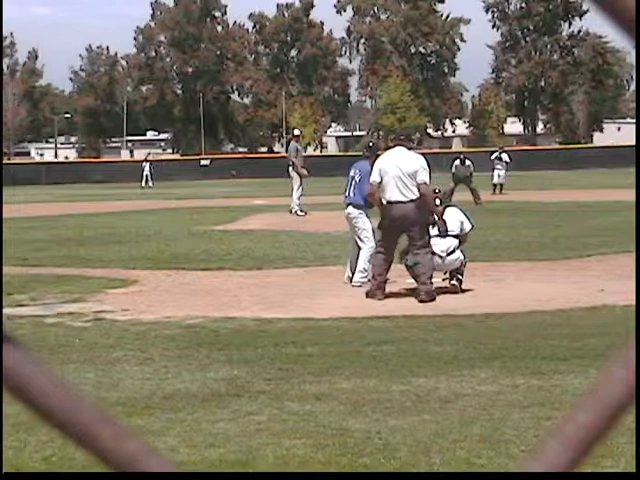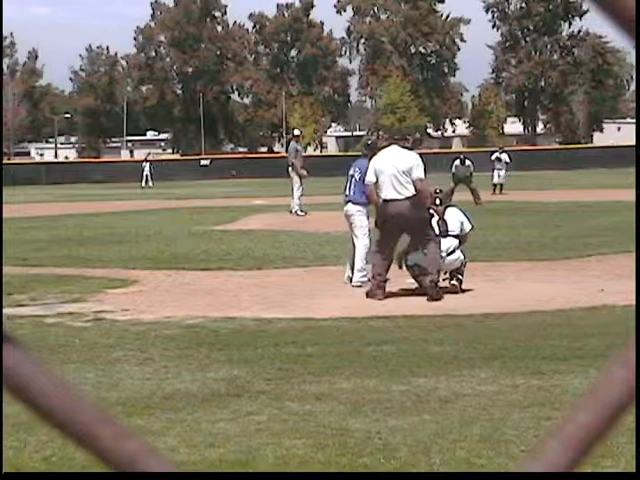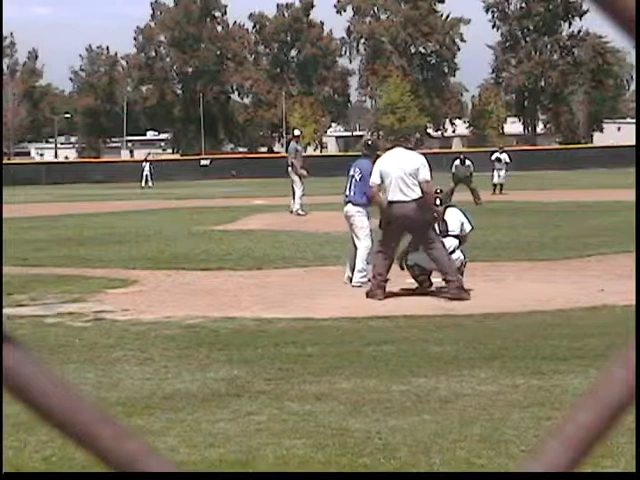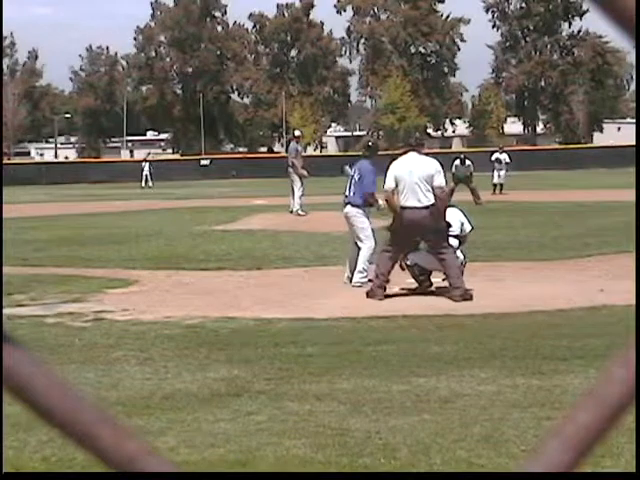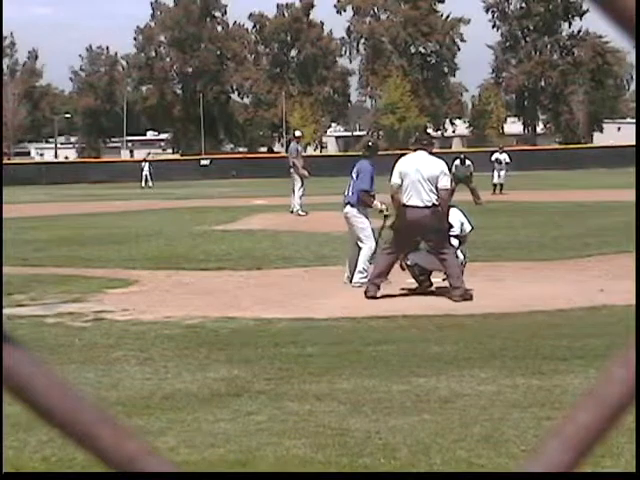
dt=0.2s
person 1, frame 1
left shoulder: (382, 159)
right shoulder: (417, 159)
left elbow: (373, 191)
right elbow: (425, 191)
left wrist: (383, 210)
right wrist: (433, 211)
left hip: (391, 210)
right hip: (414, 208)
left knee: (384, 249)
right knee: (421, 249)
left ankle: (376, 288)
right ankle: (424, 288)
person 1, frame 2
left shoulder: (377, 158)
right shoulder: (412, 156)
left elbow: (370, 190)
right elbow: (420, 187)
left wrist: (380, 209)
right wrist: (426, 207)
left hip: (388, 208)
right hip: (411, 206)
left knee: (383, 248)
right knee: (429, 241)
left ankle: (377, 288)
right ankle: (431, 281)
person 1, frame 3
left shoulder: (381, 161)
right shoulder: (417, 157)
left elbow: (374, 192)
right elbow: (427, 189)
left wrist: (385, 211)
right wrist: (431, 209)
left hip: (393, 209)
right hip: (416, 208)
left knee: (385, 249)
right knee: (434, 245)
left ankle: (377, 289)
right ankle: (453, 285)
person 1, frame 4
left shoulder: (396, 165)
right shoulder: (432, 163)
left elbow: (389, 196)
right elbow: (440, 194)
left wrist: (398, 215)
right wrist: (440, 217)
left hip: (405, 214)
right hip: (428, 214)
left knee: (390, 251)
right knee: (444, 251)
left ankle: (377, 288)
right ankle: (458, 290)
person 1, frame 5
left shoulder: (403, 161)
right shoulder: (439, 164)
left elbow: (394, 193)
right elbow: (444, 196)
left wrist: (400, 214)
right wrist: (443, 218)
left hip: (407, 214)
right hip: (430, 214)
left knee: (390, 250)
right knee: (445, 251)
left ankle: (372, 287)
right ankle: (458, 290)
person 2, frame 1
left shoulder: (356, 166)
right shoulder: (368, 169)
right elbow: (368, 194)
left hip: (350, 208)
right hip: (359, 210)
left knee: (356, 244)
right knee: (369, 244)
left ankle: (350, 275)
right ankle: (359, 278)
person 2, frame 2
left shoulder: (355, 164)
right shoulder: (369, 166)
left hip: (349, 206)
right hip: (358, 208)
left knee: (356, 242)
right knee: (363, 243)
left ankle: (350, 275)
right ankle: (359, 278)
person 2, frame 3
left shoulder: (355, 164)
right shoulder: (369, 167)
right elbow: (371, 194)
left hip: (349, 207)
right hip: (359, 209)
left knee: (357, 243)
right knee: (364, 244)
left ankle: (350, 275)
right ankle: (359, 279)
person 2, frame 4
left shoulder: (357, 165)
right shoulder: (369, 168)
right elbow: (368, 195)
left wrist: (374, 200)
right wrist: (379, 203)
left hip: (349, 208)
right hip: (358, 210)
left knee: (357, 243)
right knee: (368, 244)
left ankle: (350, 275)
right ankle: (359, 279)
person 2, frame 5
left shoulder: (359, 164)
right shoulder: (367, 167)
right elbow: (362, 193)
left wrist: (375, 203)
right wrist: (375, 205)
left hip: (350, 208)
right hip: (357, 210)
left knee: (356, 244)
right knee: (369, 244)
left ankle: (350, 276)
right ankle: (359, 279)
